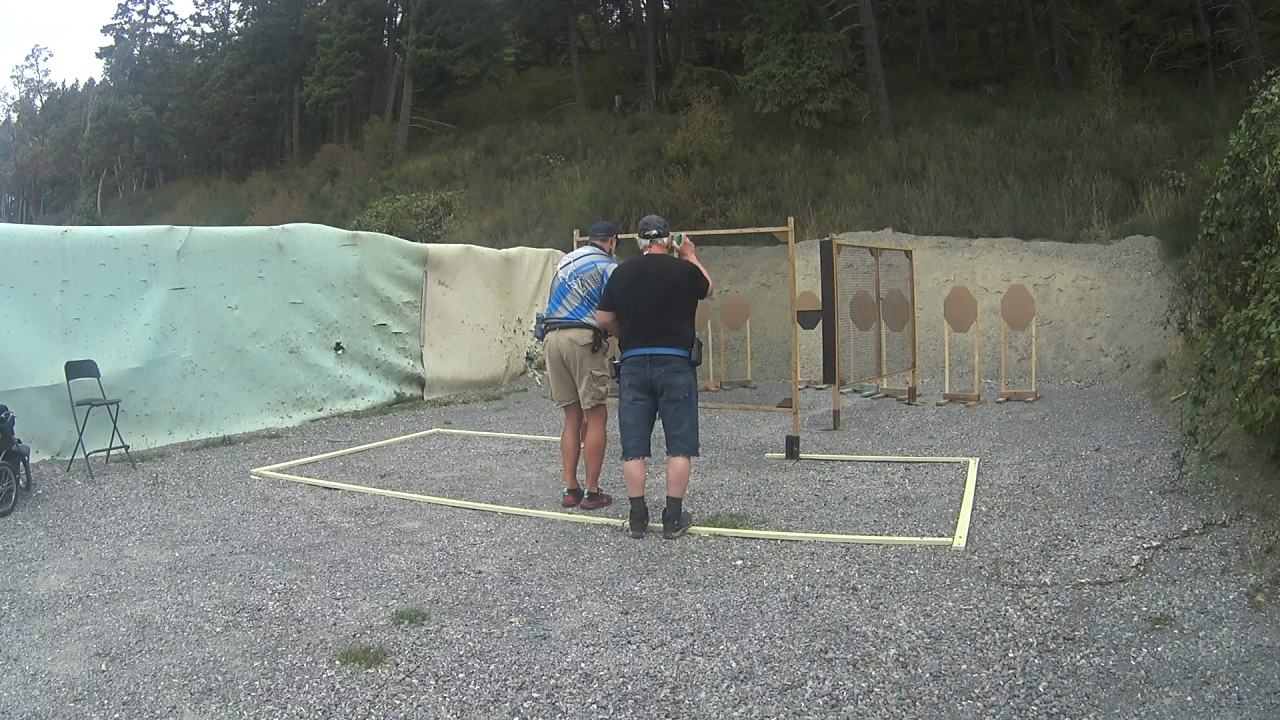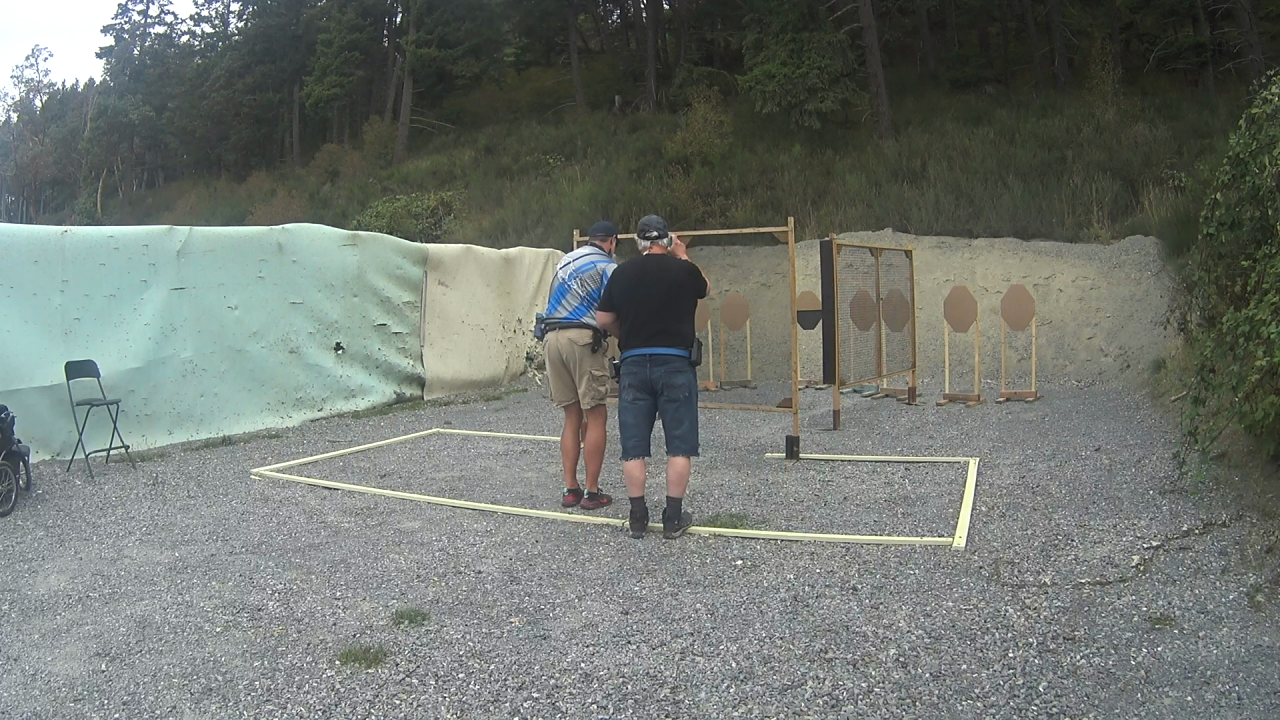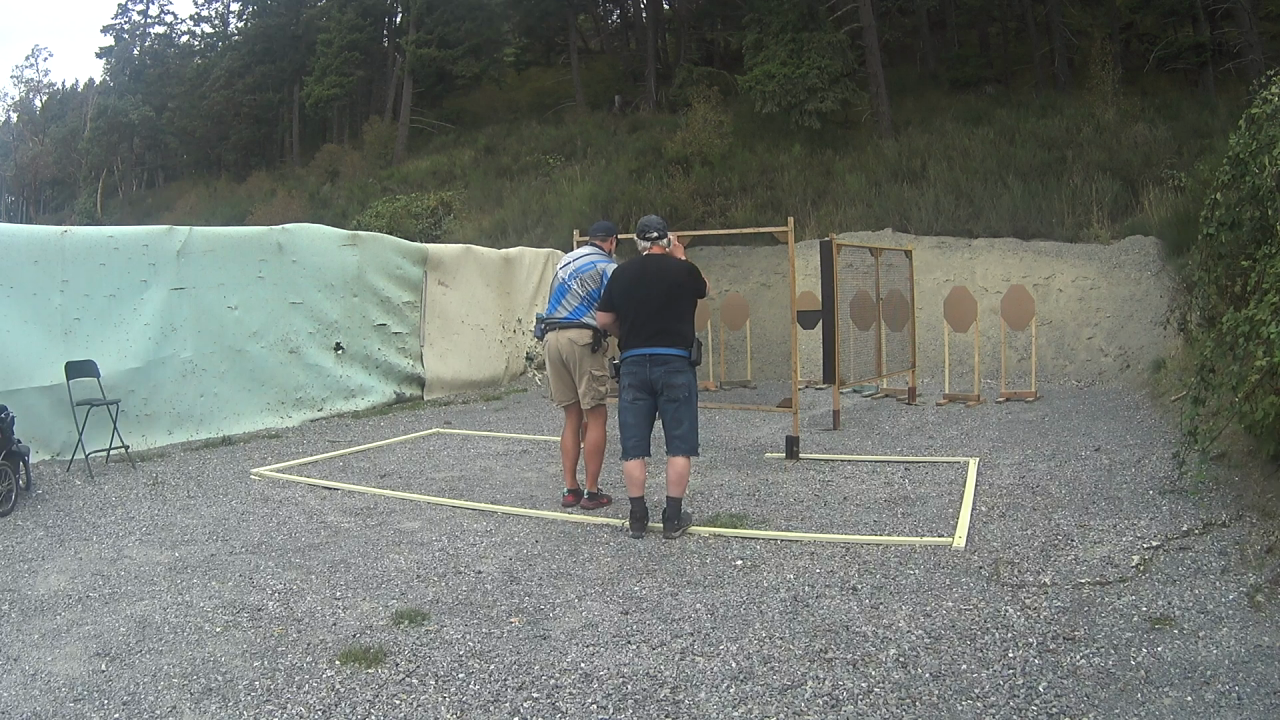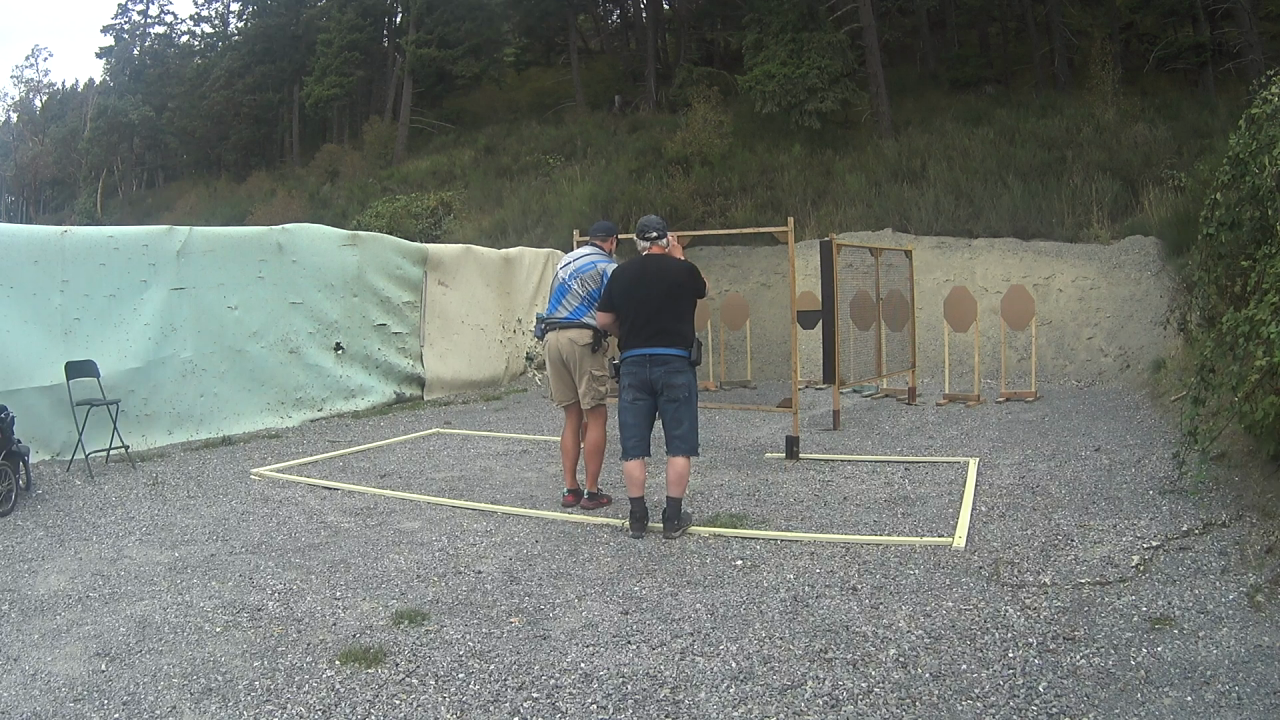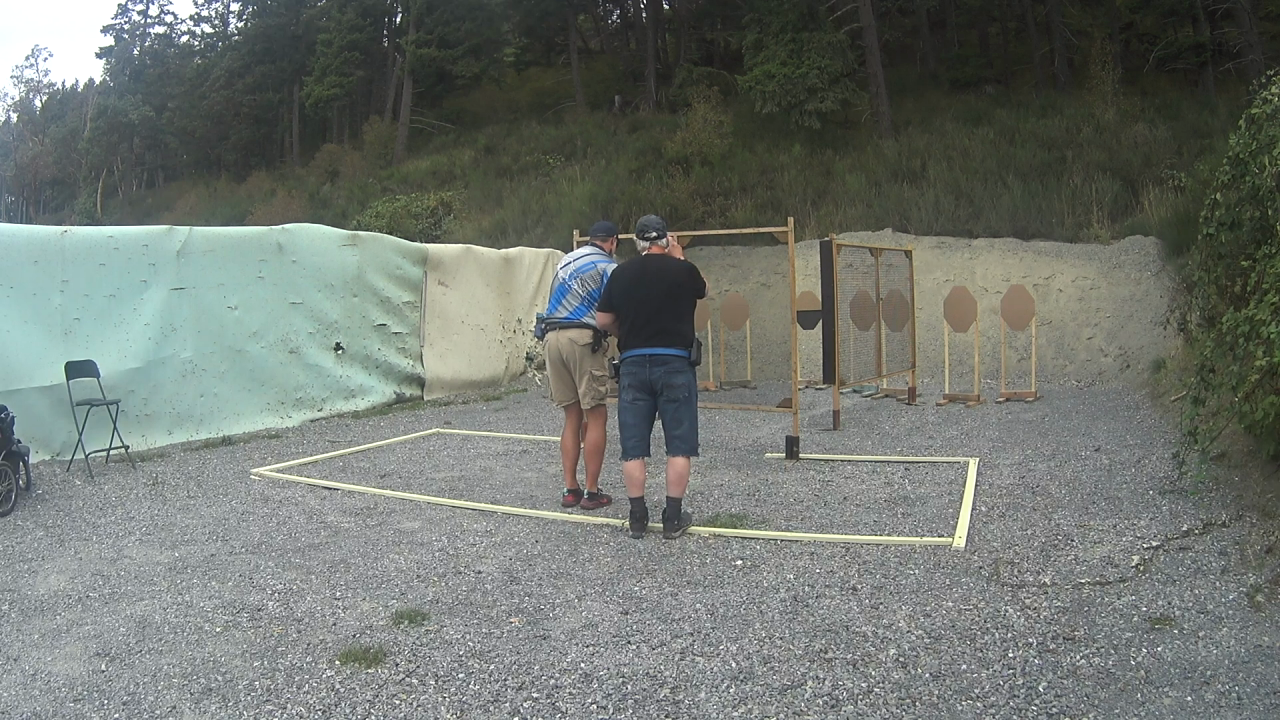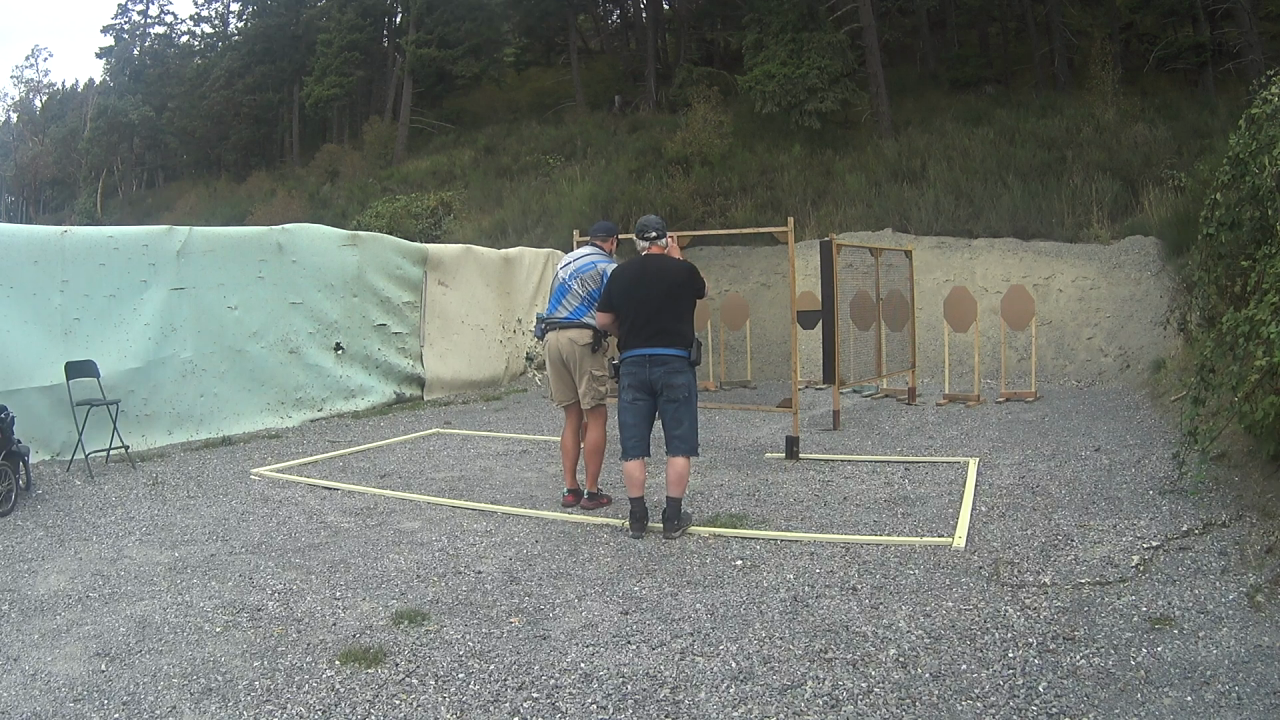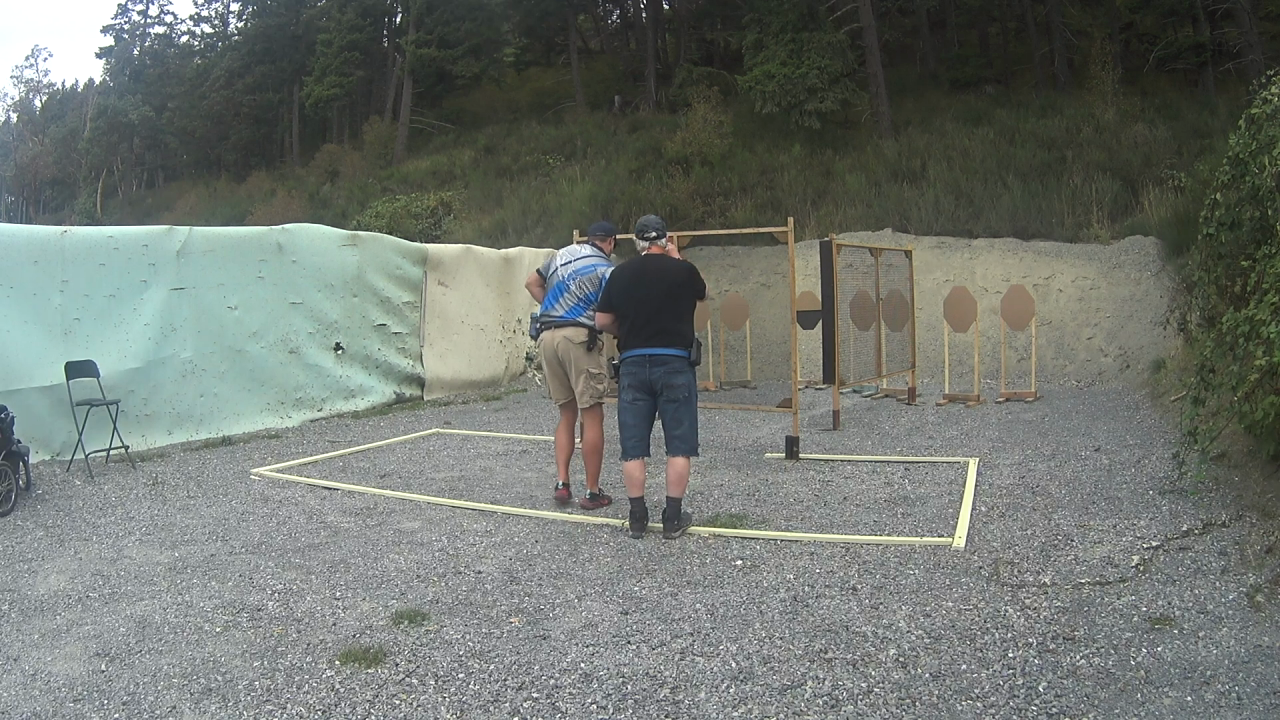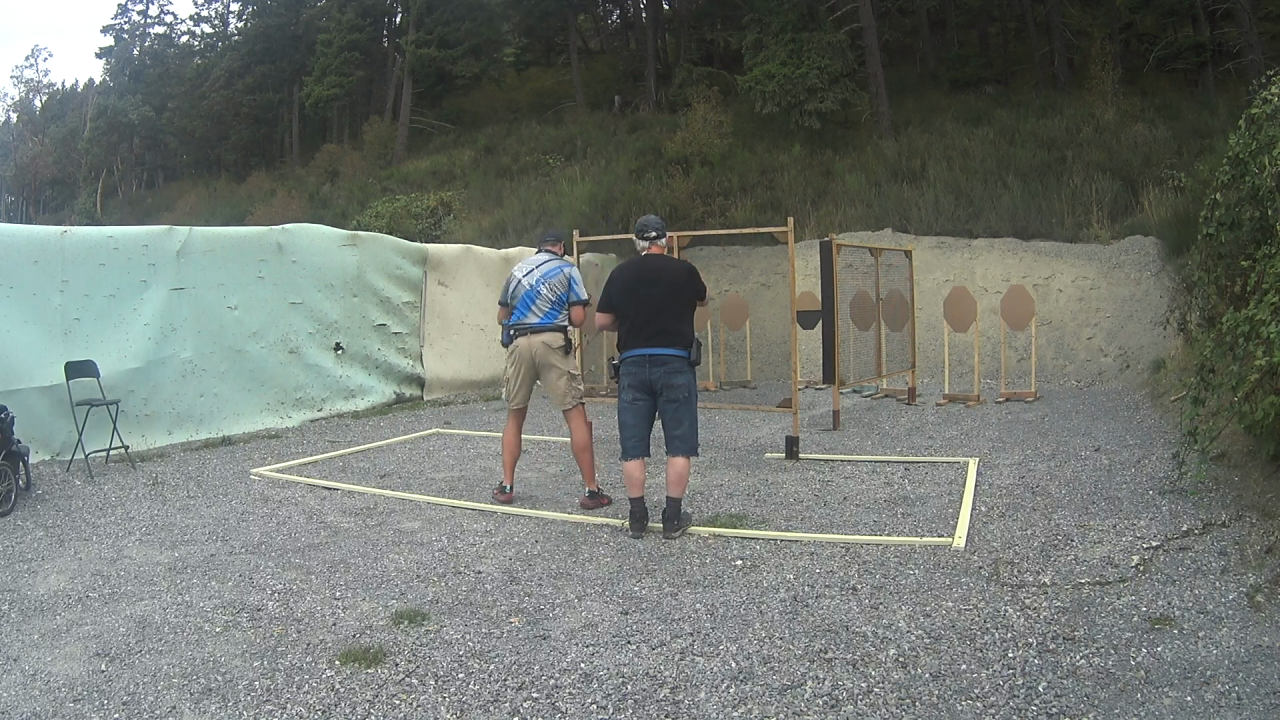
dt=0.4s
person 1, frame 1
left shoulder: (622, 273)
right shoulder: (684, 270)
left elbow: (603, 319)
right elbow: (708, 289)
right wrist: (691, 257)
left hip: (634, 365)
right hip: (675, 364)
left knee: (634, 447)
right knee: (679, 445)
left ankle: (637, 517)
right ankle: (673, 518)
person 1, frame 2
left shoulder: (622, 273)
right shoulder: (684, 270)
left elbow: (603, 319)
right elbow: (704, 288)
right wrist: (682, 256)
left hip: (633, 365)
right hip: (675, 364)
left knee: (634, 447)
right knee: (679, 446)
left ankle: (637, 517)
right ankle: (673, 518)
person 1, frame 3
left shoulder: (621, 273)
right shoulder: (684, 270)
left elbow: (604, 320)
right elbow: (703, 289)
left hip: (633, 365)
right hip: (675, 364)
left knee: (633, 447)
right knee: (679, 445)
left ankle: (637, 518)
right ankle: (673, 518)
person 1, frame 4
left shoulder: (621, 273)
right shoulder: (684, 269)
left elbow: (603, 320)
right elbow: (703, 289)
left hip: (633, 365)
right hip: (675, 364)
left knee: (633, 448)
right knee: (679, 446)
left ankle: (637, 518)
right ankle: (673, 518)
person 1, frame 5
left shoulder: (621, 274)
right shoulder: (683, 270)
left elbow: (603, 321)
right elbow: (702, 290)
left hip: (633, 365)
right hip: (675, 364)
left knee: (633, 447)
right knee: (678, 446)
left ankle: (637, 518)
right ankle: (673, 518)
person 1, frame 6
left shoulder: (620, 273)
right shoulder: (683, 270)
left elbow: (603, 320)
right elbow: (702, 290)
left hip: (633, 365)
right hip: (674, 364)
left knee: (633, 448)
right knee: (678, 445)
left ankle: (637, 518)
right ankle: (673, 518)
person 1, frame 7
left shoulder: (620, 274)
right shoulder: (684, 271)
left elbow: (602, 321)
right elbow: (702, 294)
left hip: (633, 365)
right hip: (674, 364)
left knee: (633, 447)
right knee: (678, 446)
left ankle: (637, 518)
right ankle: (673, 518)
person 1, frame 8
left shoulder: (620, 273)
right shoulder: (684, 270)
left elbow: (602, 322)
right elbow: (702, 300)
left hip: (633, 366)
right hip: (674, 364)
left knee: (633, 448)
right knee: (678, 446)
left ankle: (637, 518)
right ankle: (673, 518)
person 2, frame 1
left shoulder: (566, 260)
right shoulder: (607, 265)
left elbow: (562, 301)
left hip: (553, 337)
right hip: (582, 338)
left knee: (572, 417)
right knee: (596, 417)
left ankle: (570, 489)
right ankle: (592, 492)
person 2, frame 2
left shoulder: (566, 260)
right shoulder: (606, 265)
left elbow: (561, 301)
left hip: (552, 337)
right hip: (582, 338)
left knee: (571, 416)
right knee: (595, 417)
left ankle: (569, 489)
right ankle: (591, 492)
person 2, frame 3
left shoulder: (566, 260)
right shoulder: (606, 265)
left elbow: (564, 301)
left hip: (552, 337)
right hip: (582, 338)
left knee: (572, 417)
right knee: (595, 417)
left ankle: (570, 489)
right ankle: (591, 492)
person 2, frame 4
left shoulder: (566, 260)
right shoulder: (607, 265)
left hip: (552, 337)
right hip: (583, 338)
left knee: (572, 416)
right knee: (596, 417)
left ankle: (569, 489)
right ankle: (591, 492)
person 2, frame 5
left shoulder: (567, 259)
right shoulder: (607, 265)
left hip: (553, 337)
right hip: (583, 339)
left knee: (572, 417)
right knee: (595, 417)
left ankle: (569, 489)
right ankle: (591, 492)
person 2, frame 6
left shoulder: (567, 259)
right shoulder: (607, 265)
left hip: (552, 338)
right hip: (583, 339)
left knee: (572, 417)
right knee: (596, 417)
left ankle: (569, 489)
right ankle: (591, 492)
person 2, frame 7
left shoulder: (563, 254)
right shoulder: (605, 269)
left elbow: (532, 284)
left hip: (547, 337)
right hip: (579, 338)
left knee: (567, 414)
right knee: (592, 416)
left ankle: (562, 484)
right ankle: (592, 493)
person 2, frame 8
left shoulder: (517, 269)
right shoulder: (567, 269)
left elbow: (502, 317)
right elbow: (578, 318)
left hip: (519, 344)
right hip: (552, 343)
left knee: (515, 417)
right knee: (576, 416)
left ankle: (506, 486)
right ankle: (591, 491)
